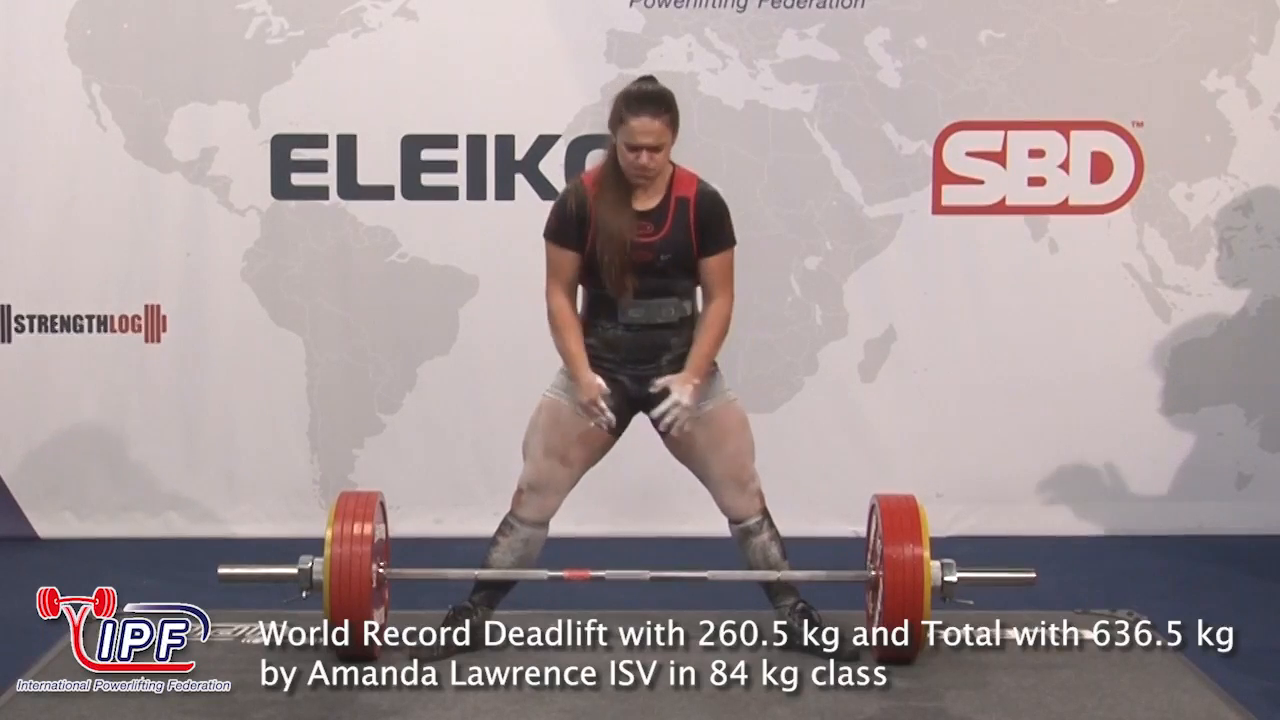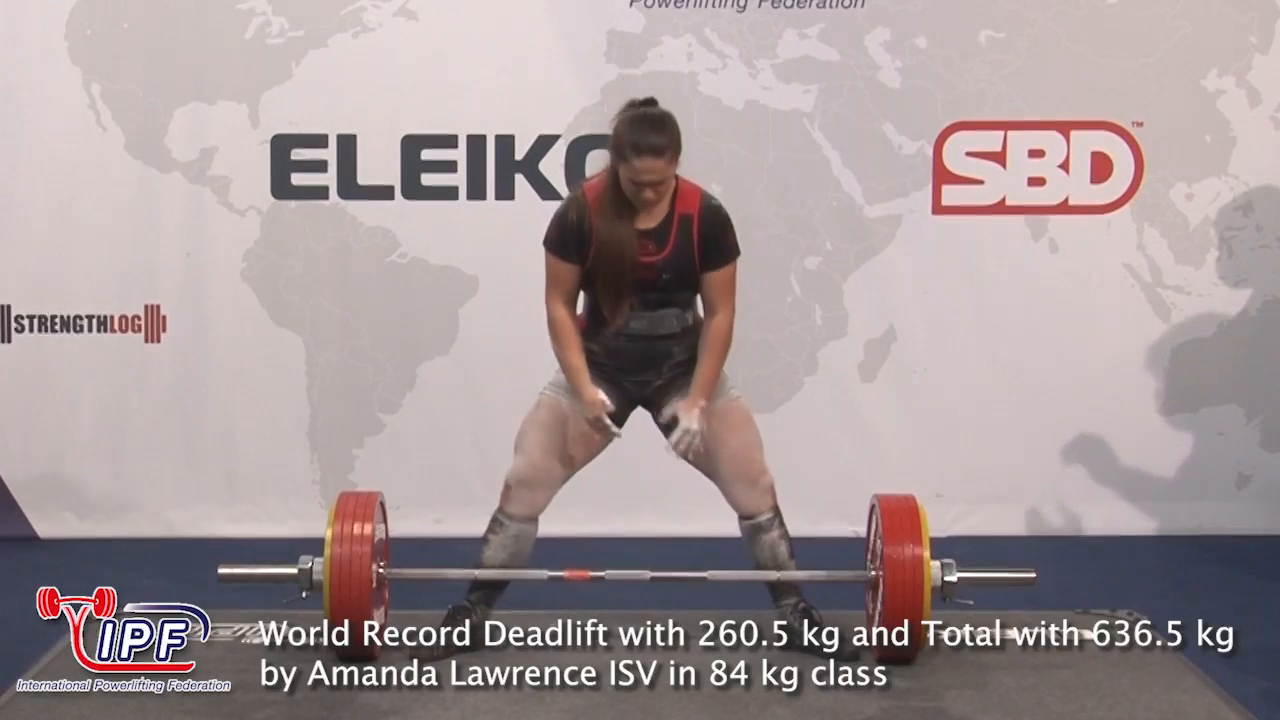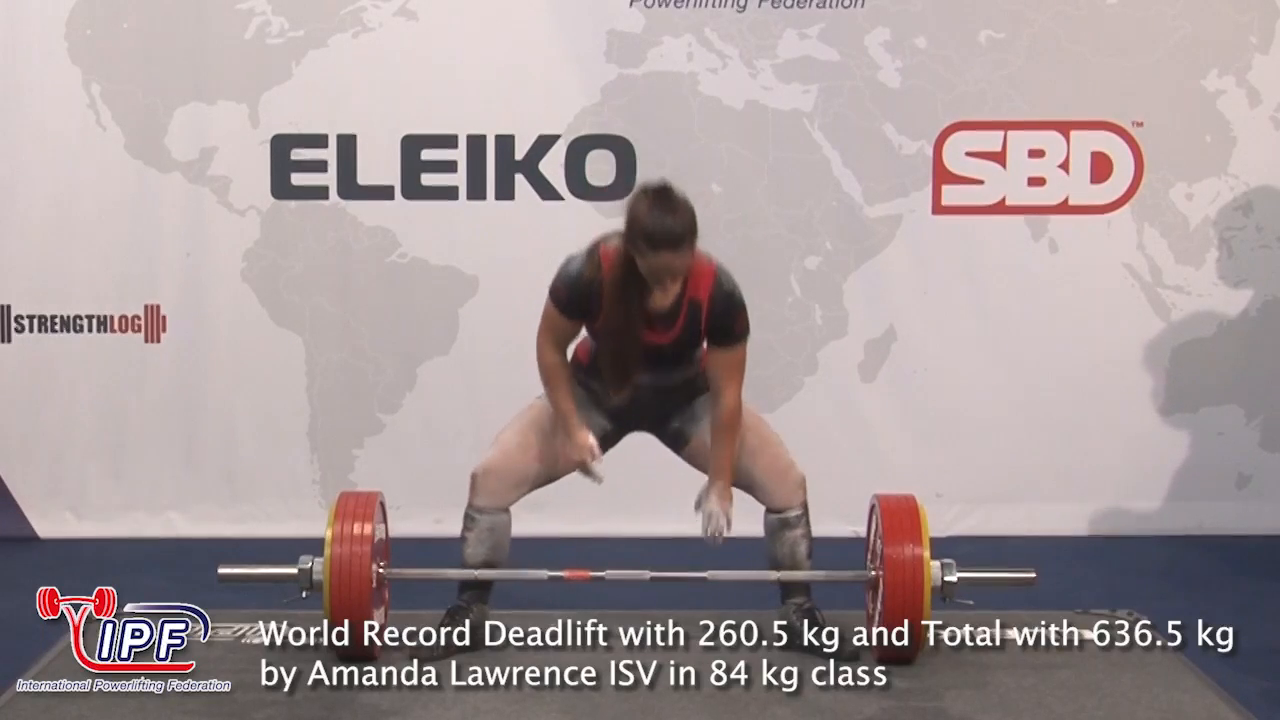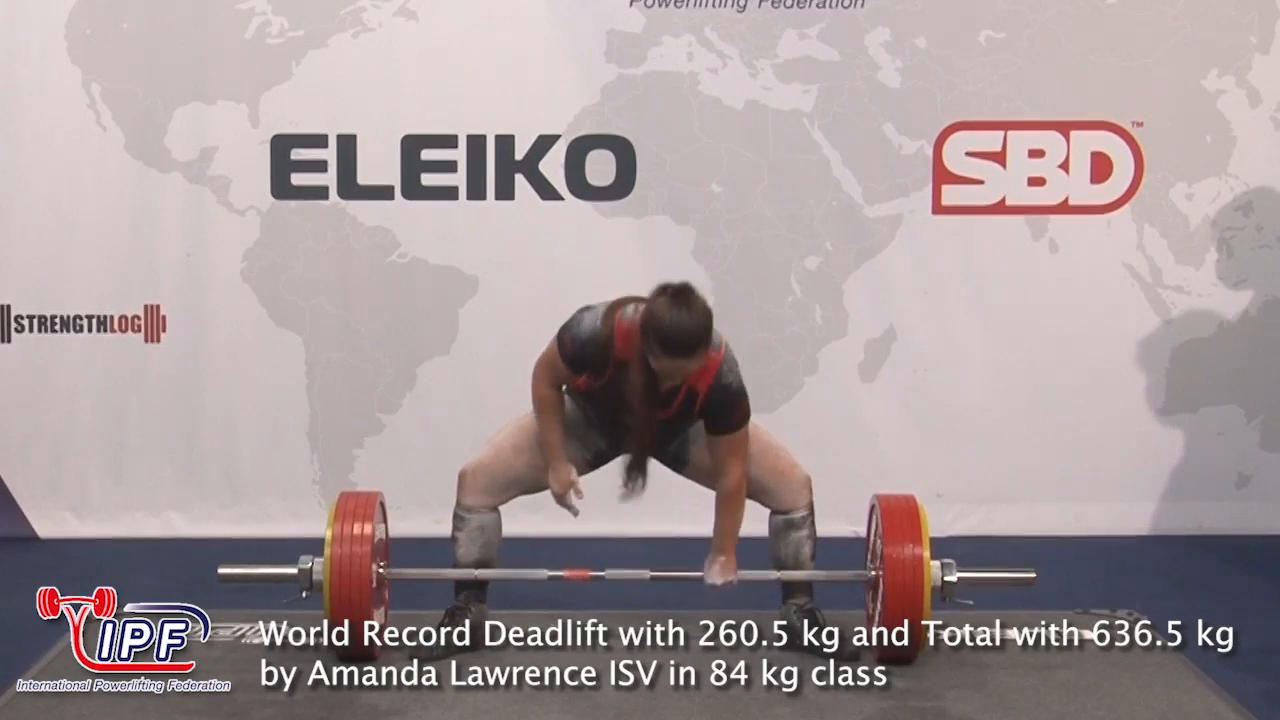
dt=0.2s
person 1, frame 1
left shoulder: (701, 202)
right shoulder: (580, 199)
left elbow: (718, 300)
right elbow: (560, 294)
left wrist: (694, 378)
right wrist: (580, 375)
left hip: (680, 363)
right hip: (600, 364)
left knee: (742, 496)
right knee: (535, 493)
left ankle: (794, 616)
right ankle: (473, 614)
person 1, frame 2
left shoulder: (705, 216)
right shoulder: (580, 212)
left elbow: (720, 314)
right elbow: (559, 304)
left wrist: (699, 400)
right wrist: (581, 386)
left hip: (683, 367)
right hip: (600, 366)
left knee: (753, 489)
right knee: (524, 486)
left ankle: (796, 615)
right ankle: (472, 613)
person 1, frame 3
left shoulder: (718, 292)
right shoulder: (588, 272)
left elbow: (727, 394)
right elbow: (551, 349)
left wrist: (717, 485)
right wrist: (572, 429)
left hip: (687, 399)
right hip: (596, 396)
left knee: (785, 483)
right knee: (491, 478)
left ankle: (799, 615)
right ankle: (469, 612)
person 1, frame 4
left shoulder: (721, 375)
right shoulder: (596, 331)
left elbow: (730, 470)
right elbow: (545, 382)
left wrist: (723, 557)
right wrist: (556, 463)
left hip: (681, 431)
right hip: (593, 419)
left knee: (793, 486)
right knee: (477, 480)
left ankle: (800, 614)
right ankle: (467, 611)
